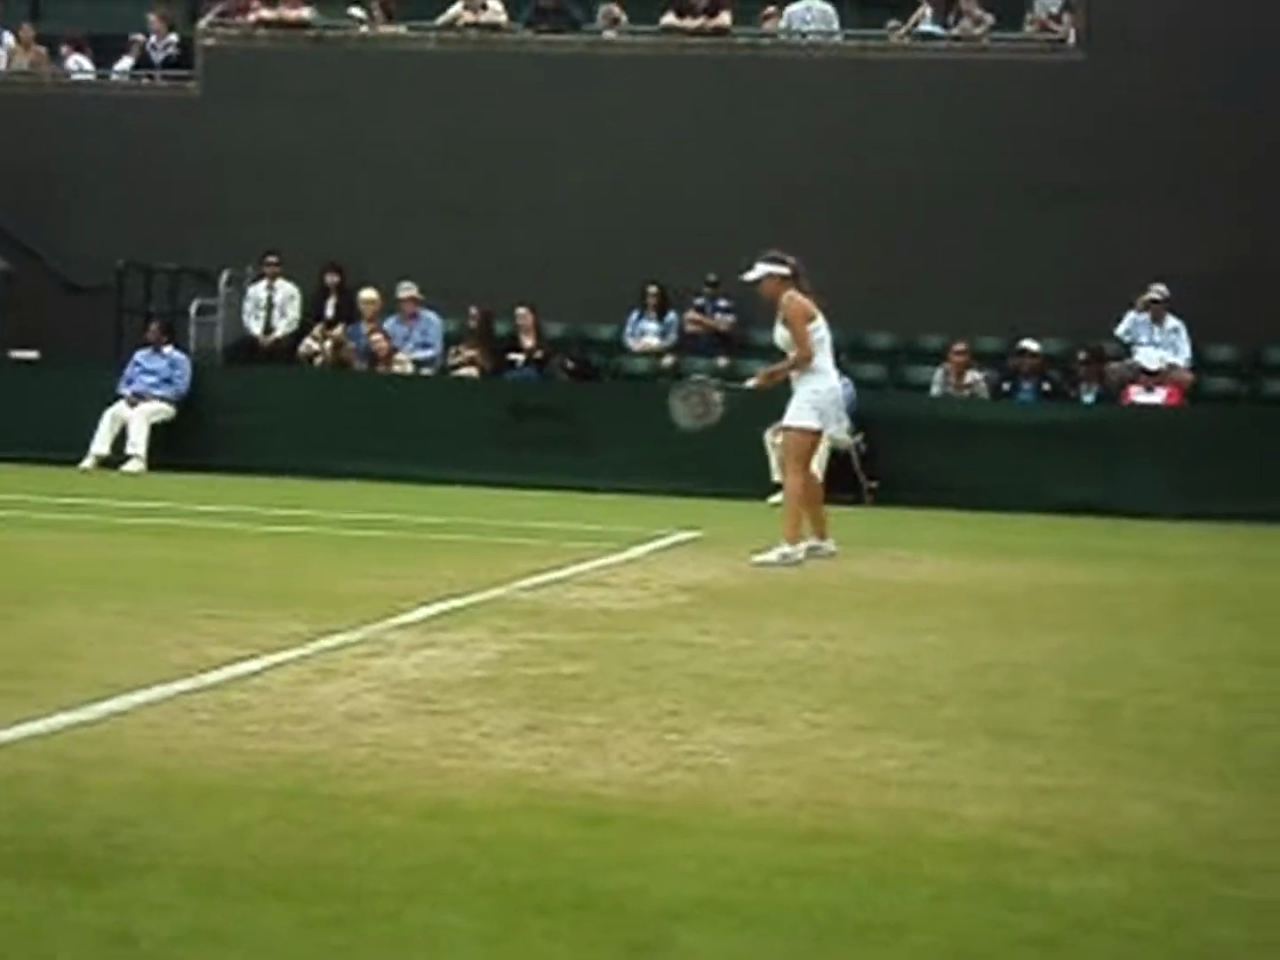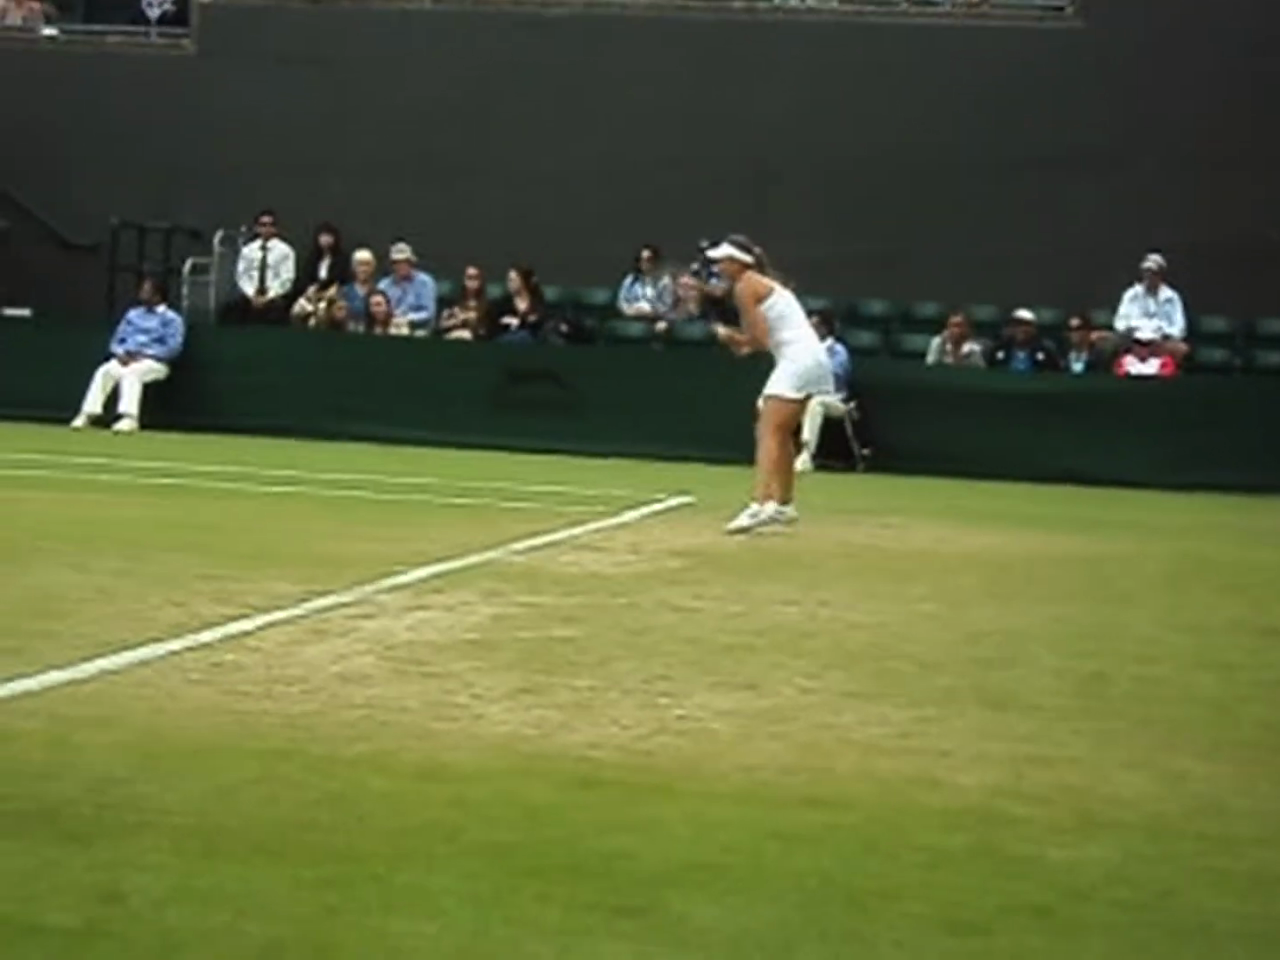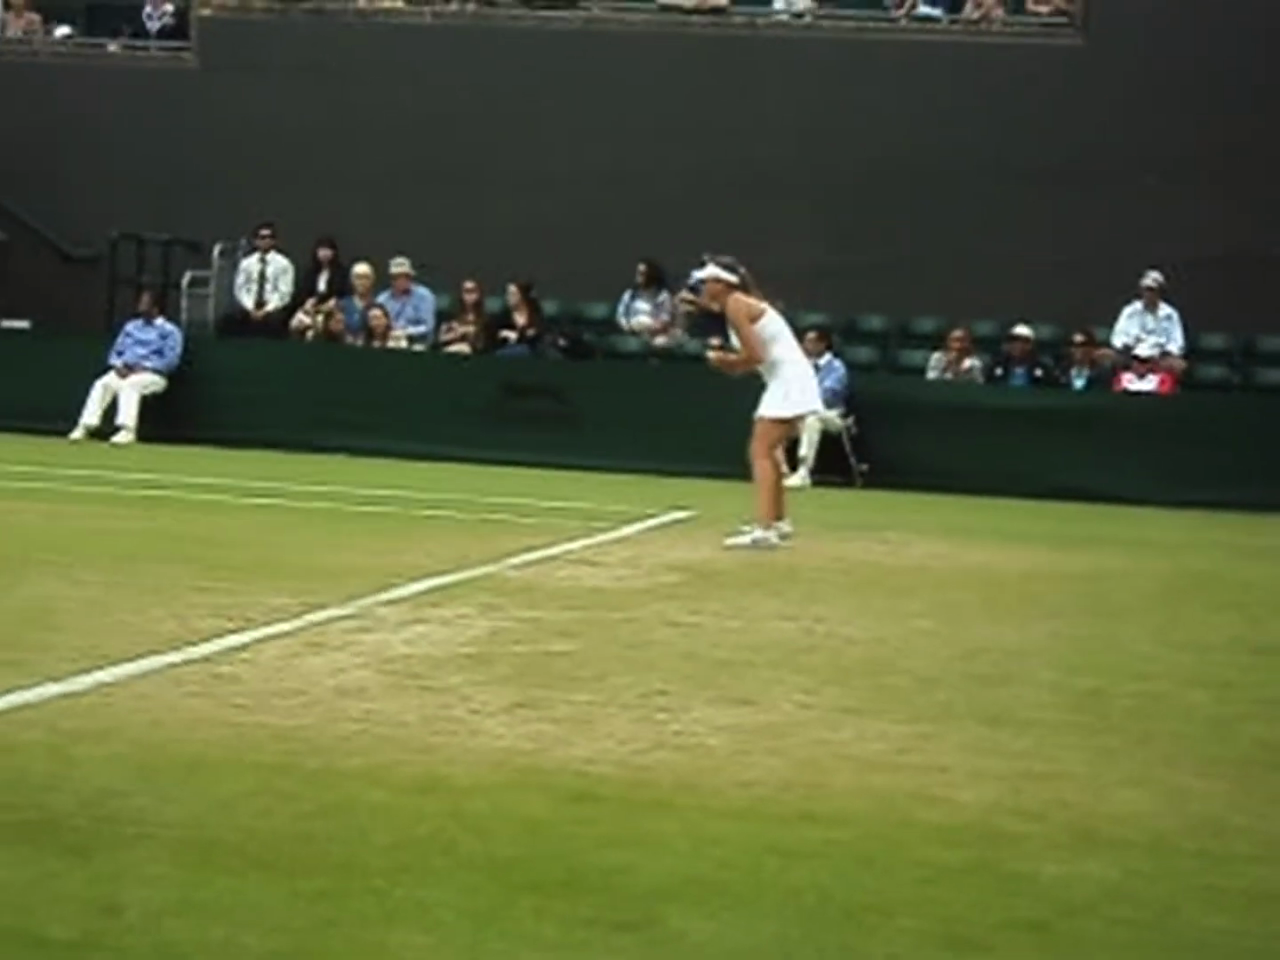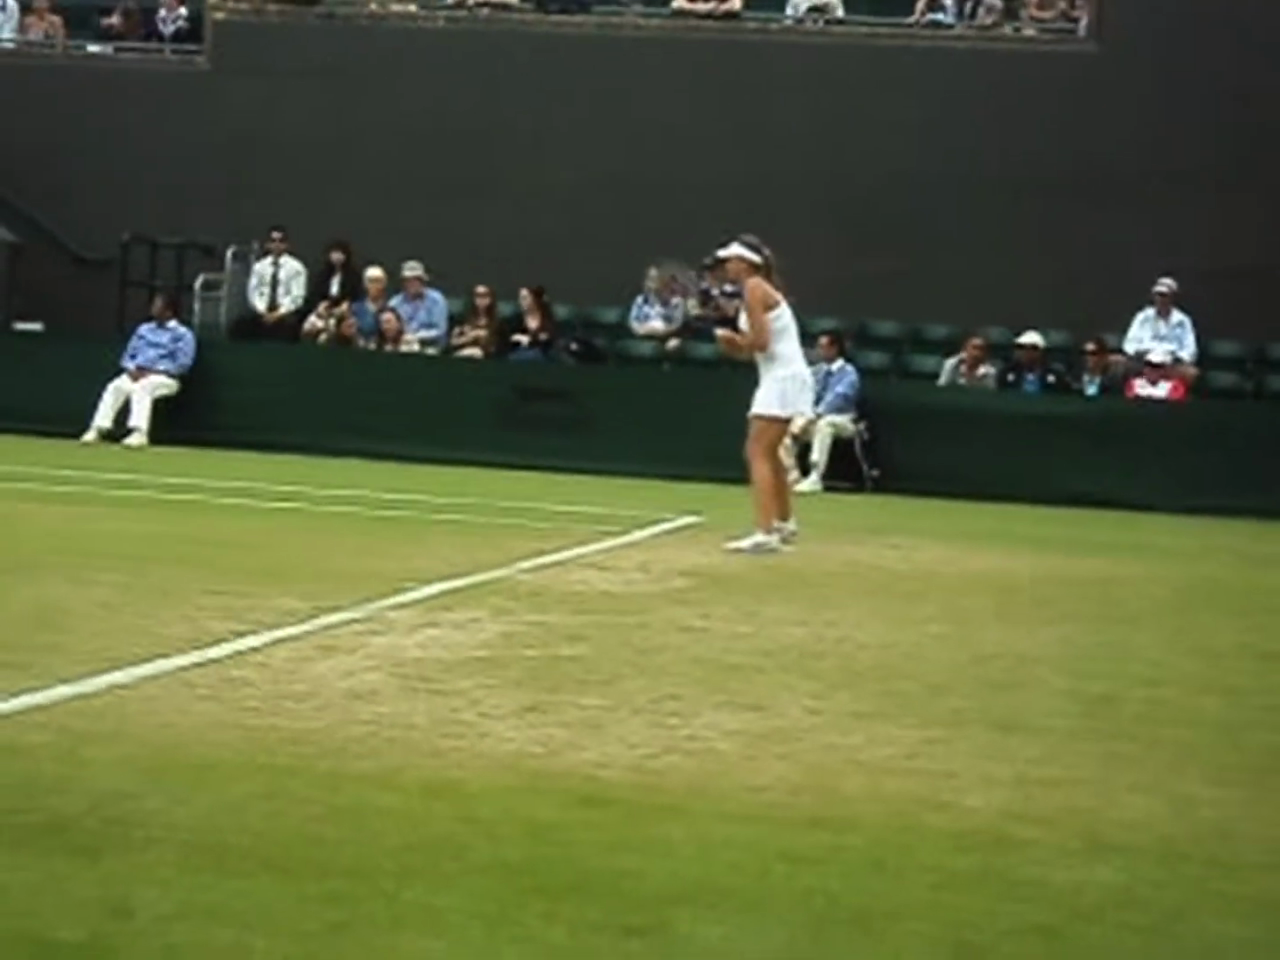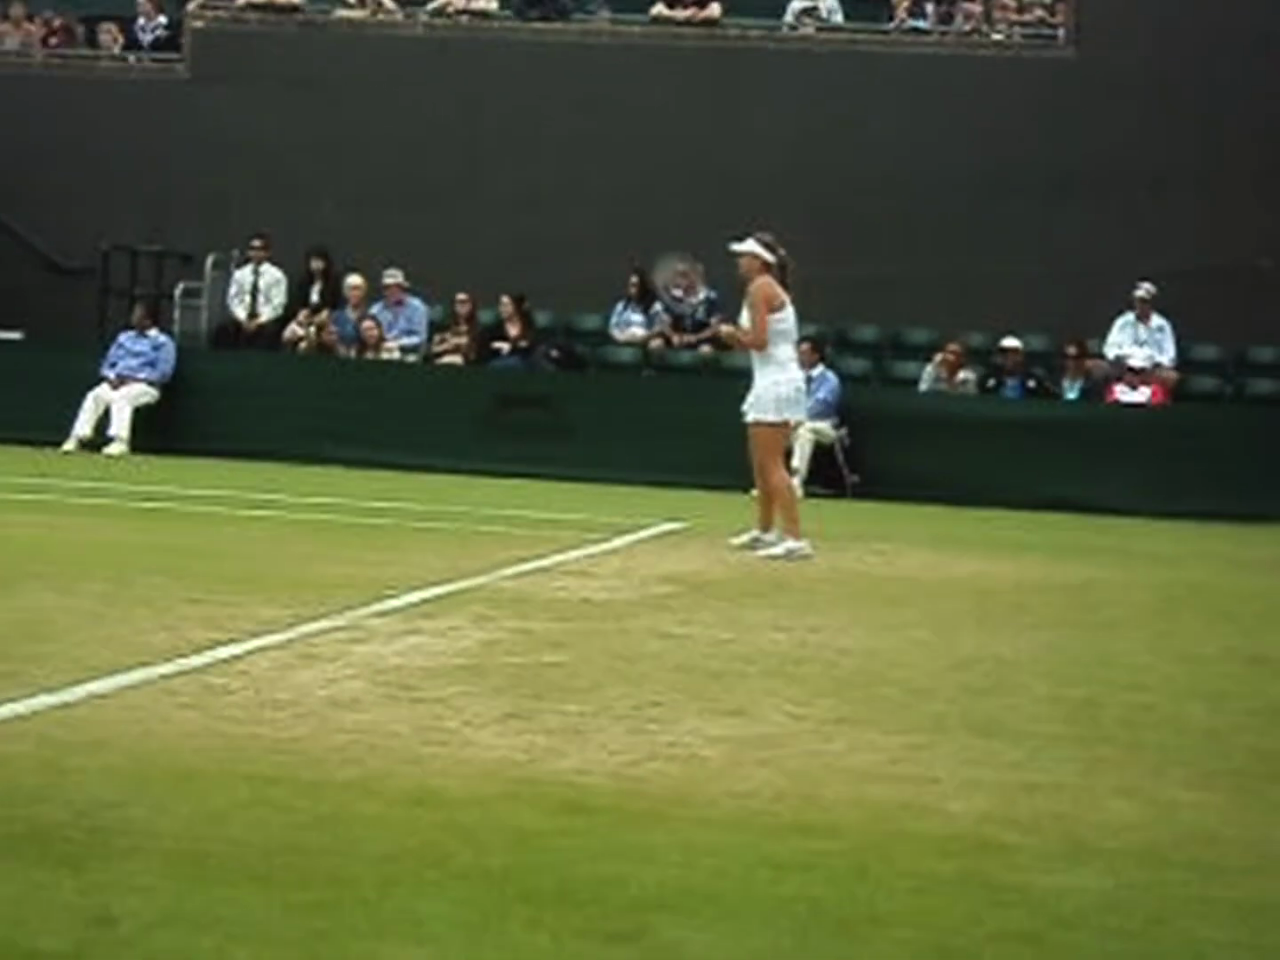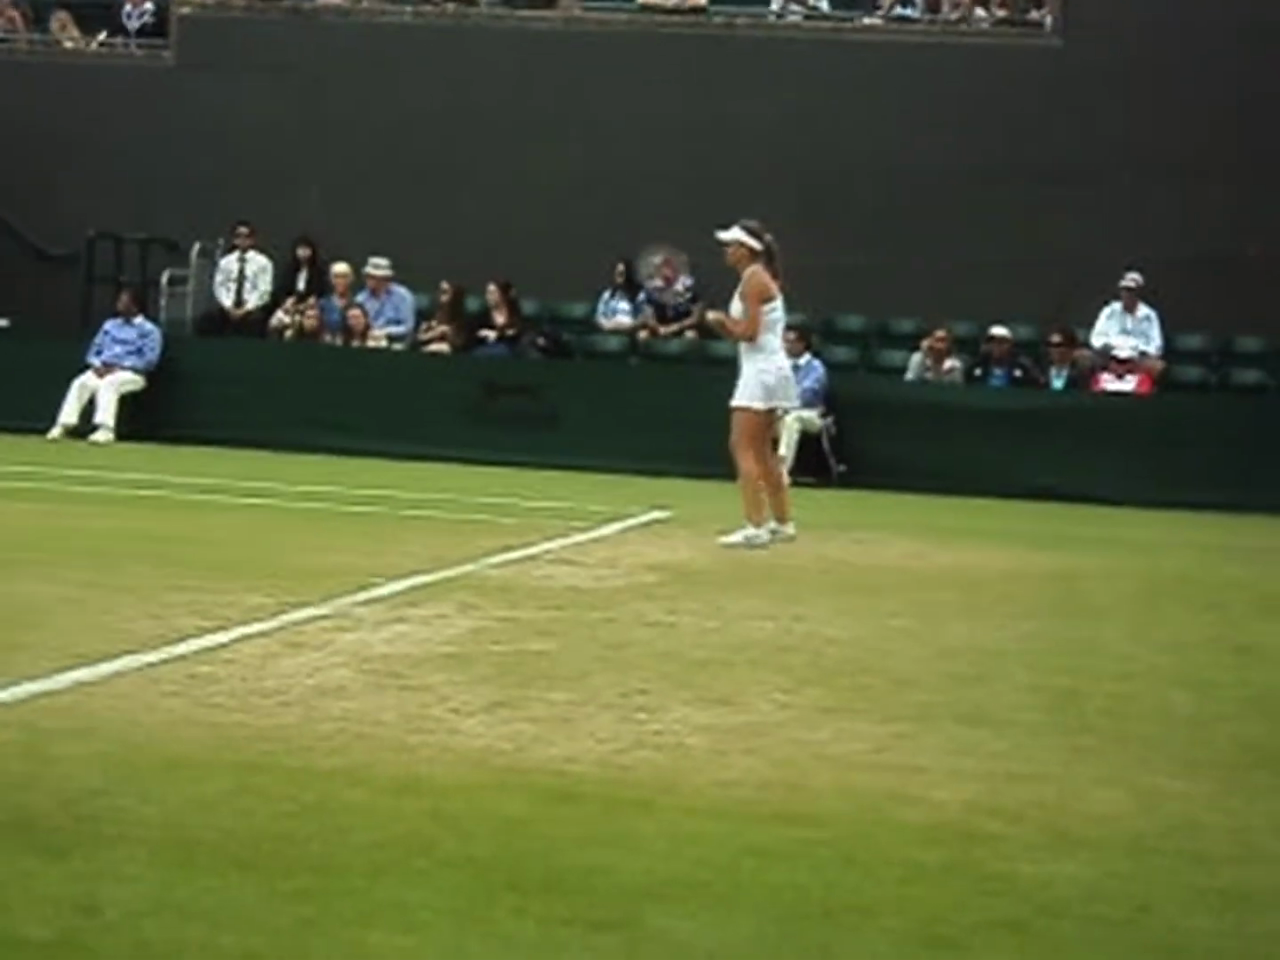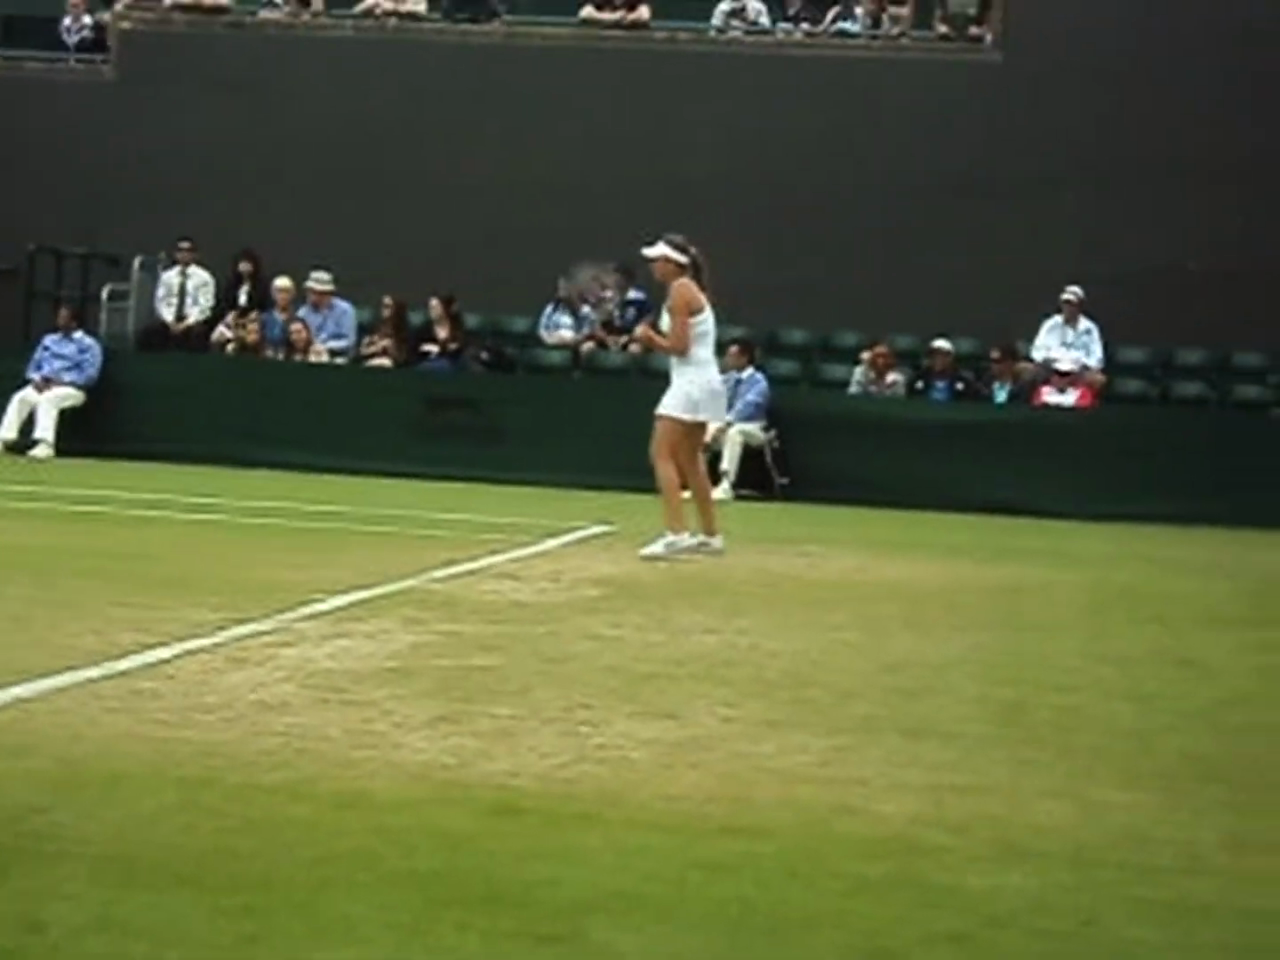
dt=0.7s
person 1, frame 1
left shoulder: (790, 303)
right shoulder: (794, 303)
left elbow: (806, 354)
left wrist: (773, 371)
right wrist: (775, 374)
left hip: (814, 392)
right hip: (816, 391)
left knee: (791, 467)
right knee: (801, 467)
left ankle: (791, 546)
right ankle: (821, 539)
person 1, frame 2
left shoulder: (743, 287)
right shoulder: (760, 284)
left elbow: (760, 337)
left wrist: (731, 337)
right wrist: (743, 343)
left hip: (798, 361)
right hip: (809, 359)
left knee: (767, 431)
right knee: (781, 432)
left ankle: (762, 505)
right ankle: (783, 505)
person 1, frame 3
left shoulder: (735, 306)
right shoulder: (742, 304)
left elbow: (756, 355)
left wrist: (727, 360)
right wrist: (730, 363)
left hip: (789, 382)
right hip: (790, 380)
left knee: (759, 452)
right knee: (765, 450)
left ankle: (764, 529)
right ankle: (778, 521)
person 1, frame 4
left shoulder: (753, 288)
right shoulder: (763, 289)
left elbow: (760, 341)
left wrist: (730, 338)
right wrist: (736, 344)
left hip: (783, 380)
right hip: (785, 378)
left knee: (756, 453)
right knee: (767, 453)
left ankle: (765, 534)
right ankle: (784, 522)
person 1, frame 5
left shoulder: (760, 287)
right shoulder: (772, 290)
left elbow: (759, 340)
left wrist: (733, 333)
right wrist: (737, 337)
left hip: (775, 384)
right hip: (775, 382)
left knee: (771, 463)
right knee: (761, 460)
left ankle: (796, 540)
right ankle: (764, 531)
person 1, frame 6
left shoulder: (752, 278)
right shoulder: (759, 278)
left elbow: (748, 333)
left wrist: (721, 320)
right wrist: (725, 325)
left hip: (762, 371)
right hip: (766, 371)
left knee: (742, 447)
right knee: (761, 450)
left ankle: (755, 527)
right ankle: (781, 522)
person 1, frame 7
left shoulder: (679, 290)
right shoulder: (690, 290)
left elbow: (679, 347)
left wrist: (650, 336)
right wrist: (652, 340)
left hip: (692, 384)
right hip: (699, 383)
left knee: (661, 454)
right knee: (688, 461)
left ankle: (675, 534)
right ankle: (710, 535)
